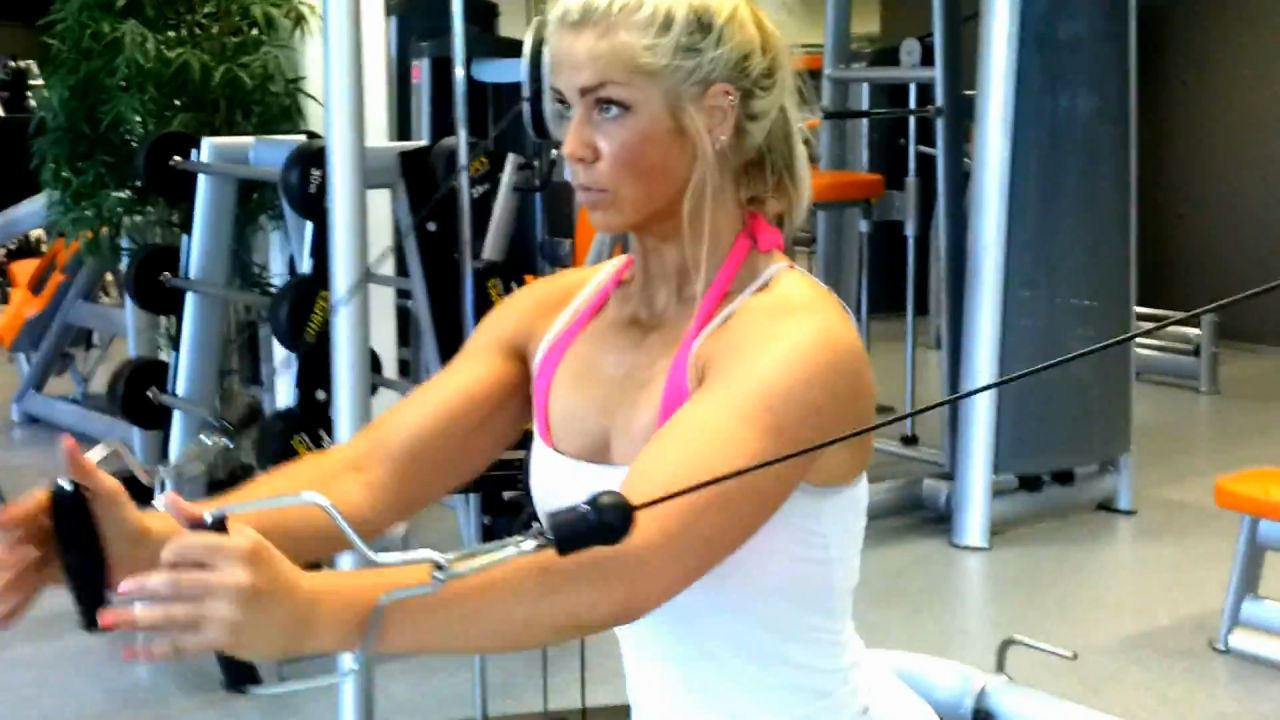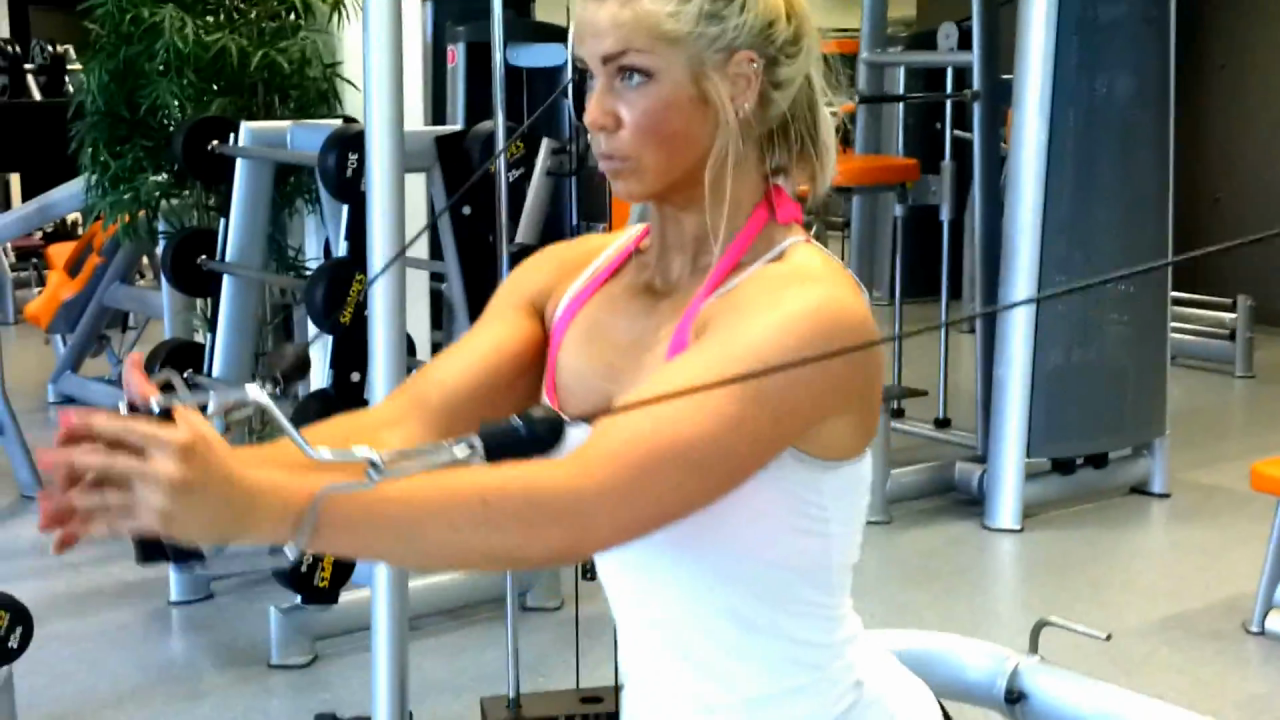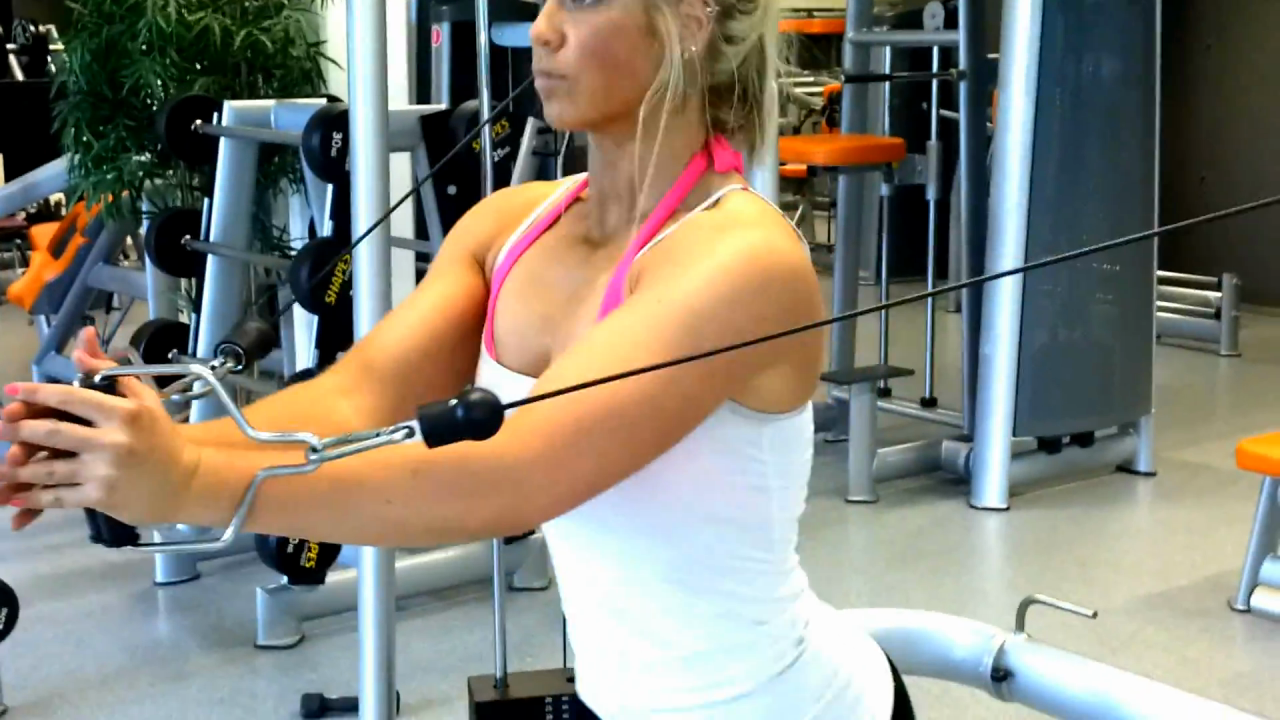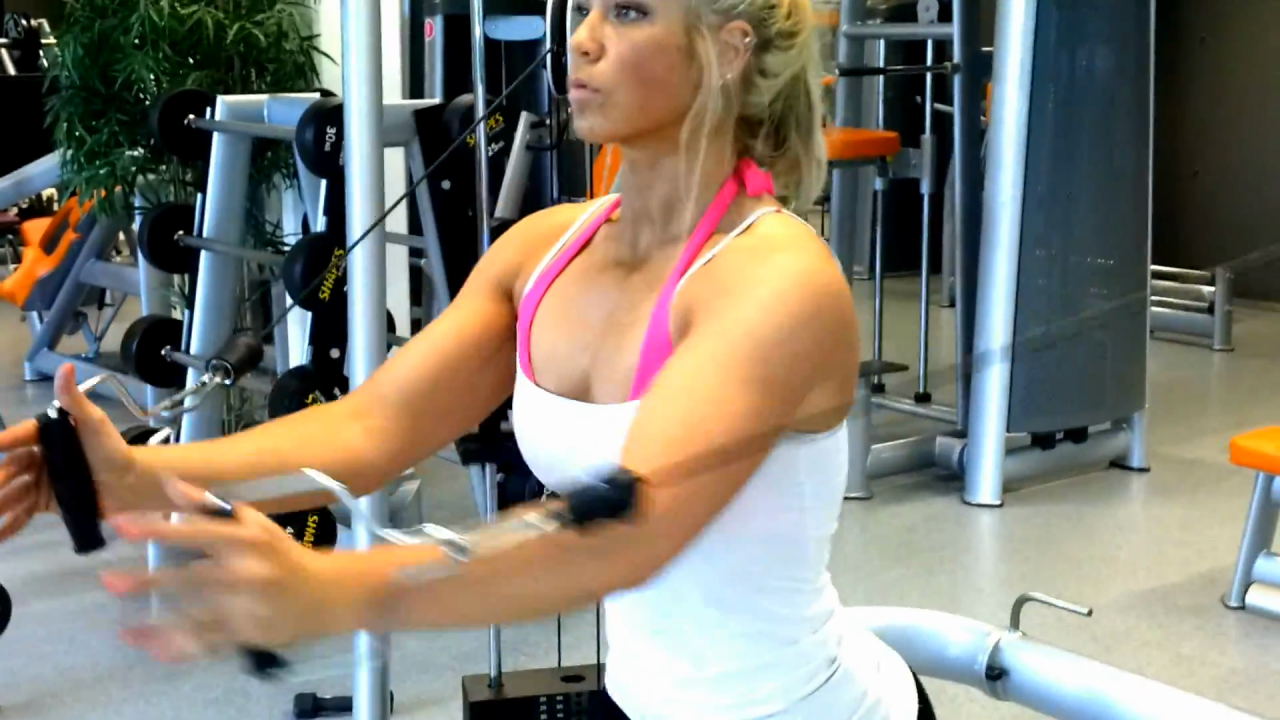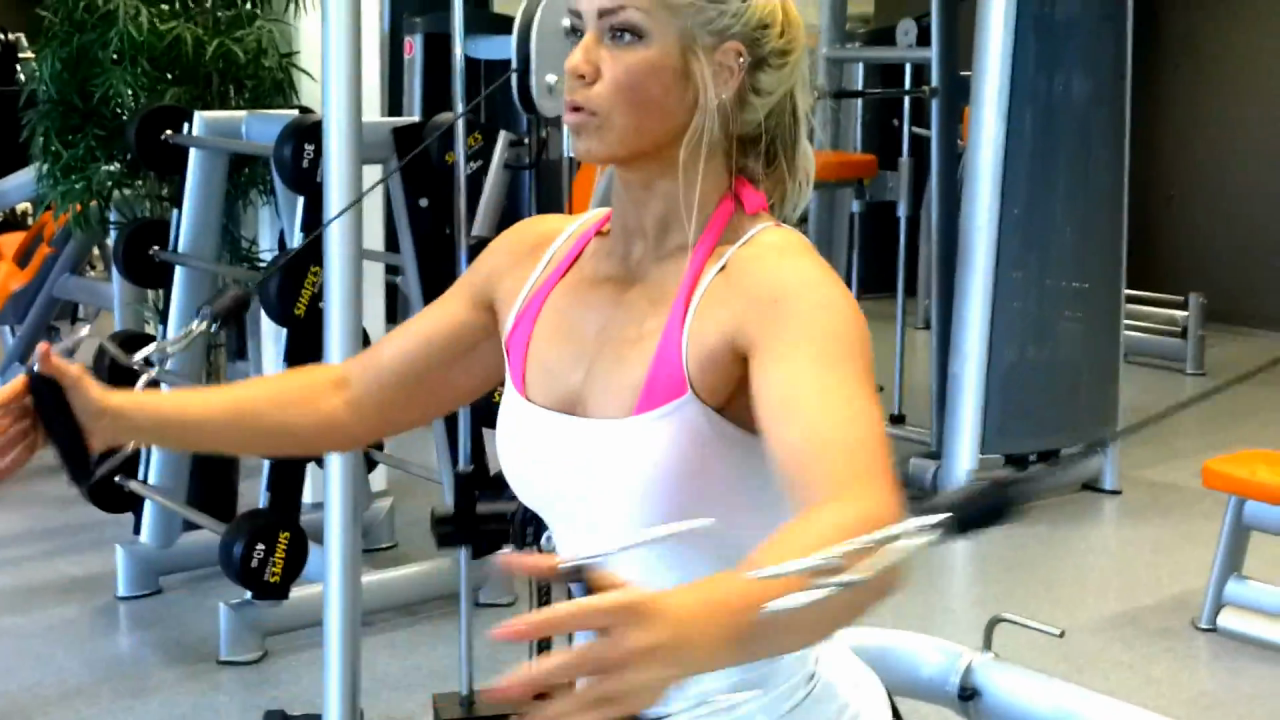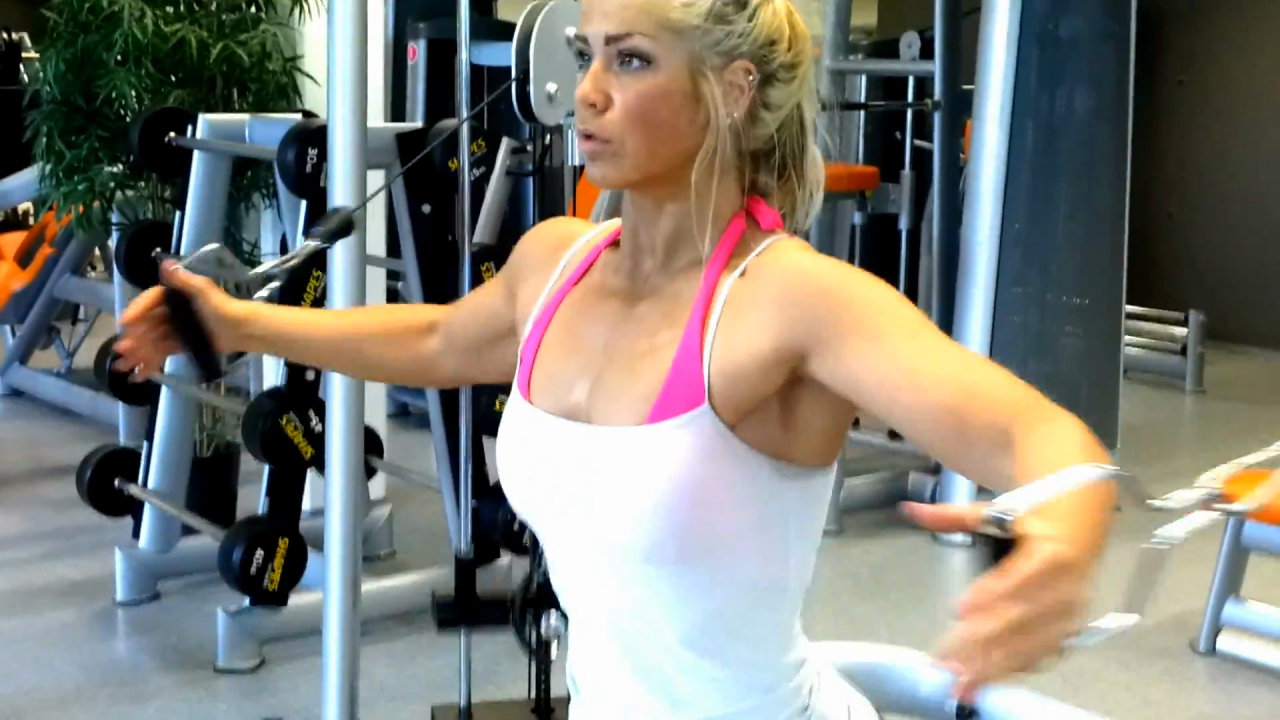
dt=0.3s
person 1, frame 1
left shoulder: (794, 337)
right shoulder: (553, 314)
left elbow: (621, 566)
right elbow: (365, 477)
left wrist: (317, 606)
right wrist: (161, 539)
person 1, frame 2
left shoulder: (803, 307)
right shoulder: (570, 276)
left elbow: (574, 508)
right elbow: (403, 431)
left wrist: (266, 507)
right wrist: (222, 476)
person 1, frame 3
left shoulder: (740, 258)
right shoulder: (513, 225)
left elbow: (518, 478)
right elbow: (357, 397)
left wrist: (200, 486)
right wrist: (170, 451)
person 1, frame 4
left shoulder: (779, 277)
right shoulder: (546, 248)
left elbow: (631, 525)
right elbow: (369, 428)
left wrist: (330, 590)
right wrist: (146, 478)
person 1, frame 5
left shoulder: (769, 288)
right shoulder: (535, 260)
left elbow: (861, 522)
right elbow: (349, 398)
left wrist: (689, 624)
right wrist: (113, 412)
person 1, frame 6
left shoulder: (795, 300)
right shoulder: (557, 260)
left elbow: (1032, 435)
right elbow: (439, 340)
left wrist: (1063, 544)
right wrist: (240, 324)
